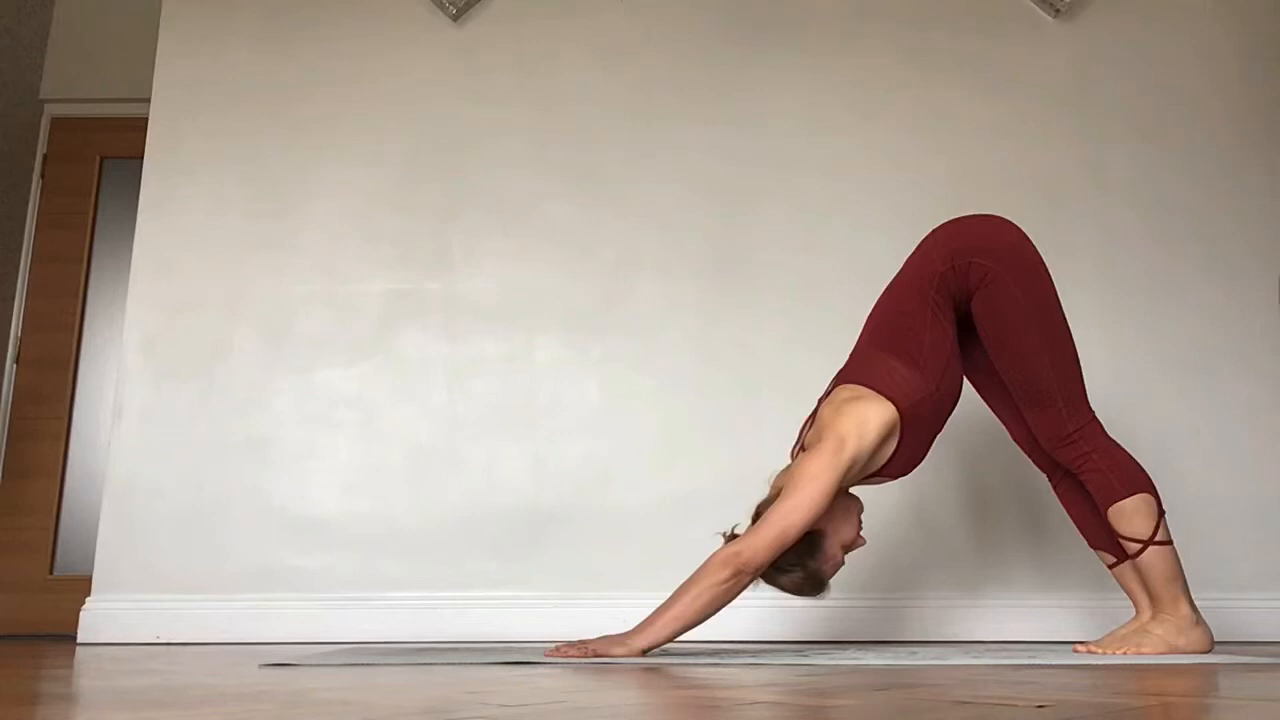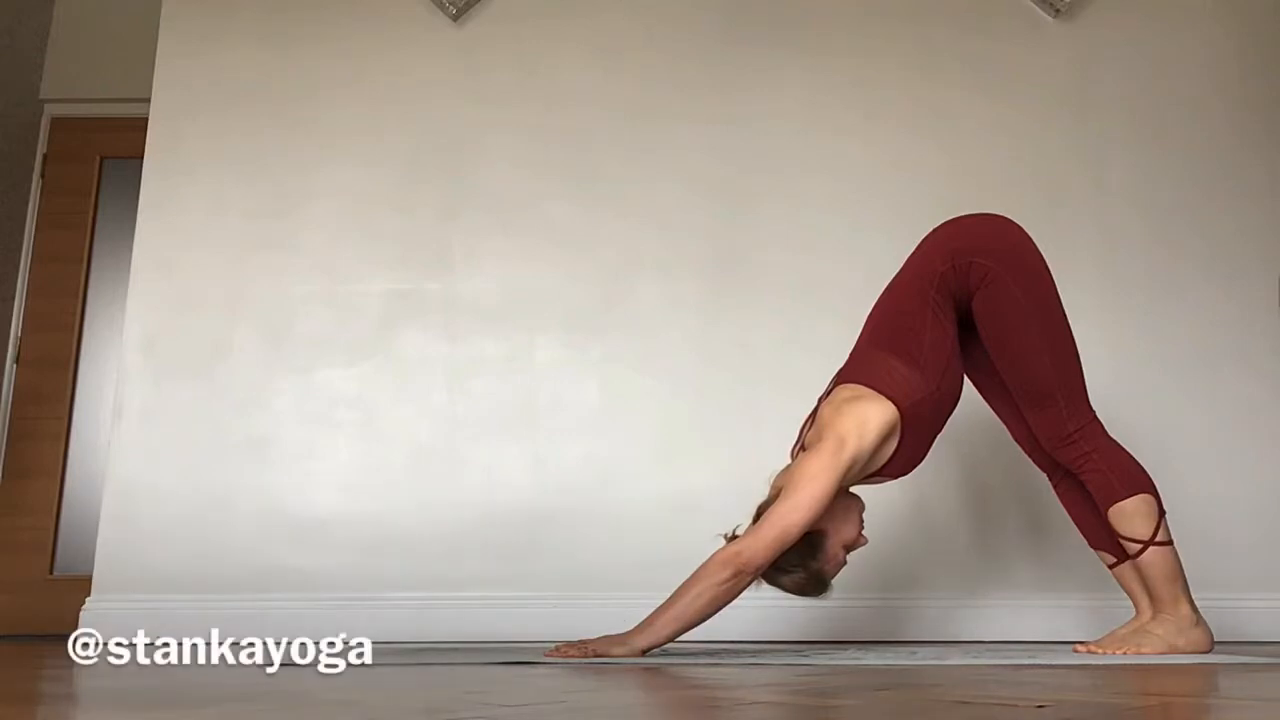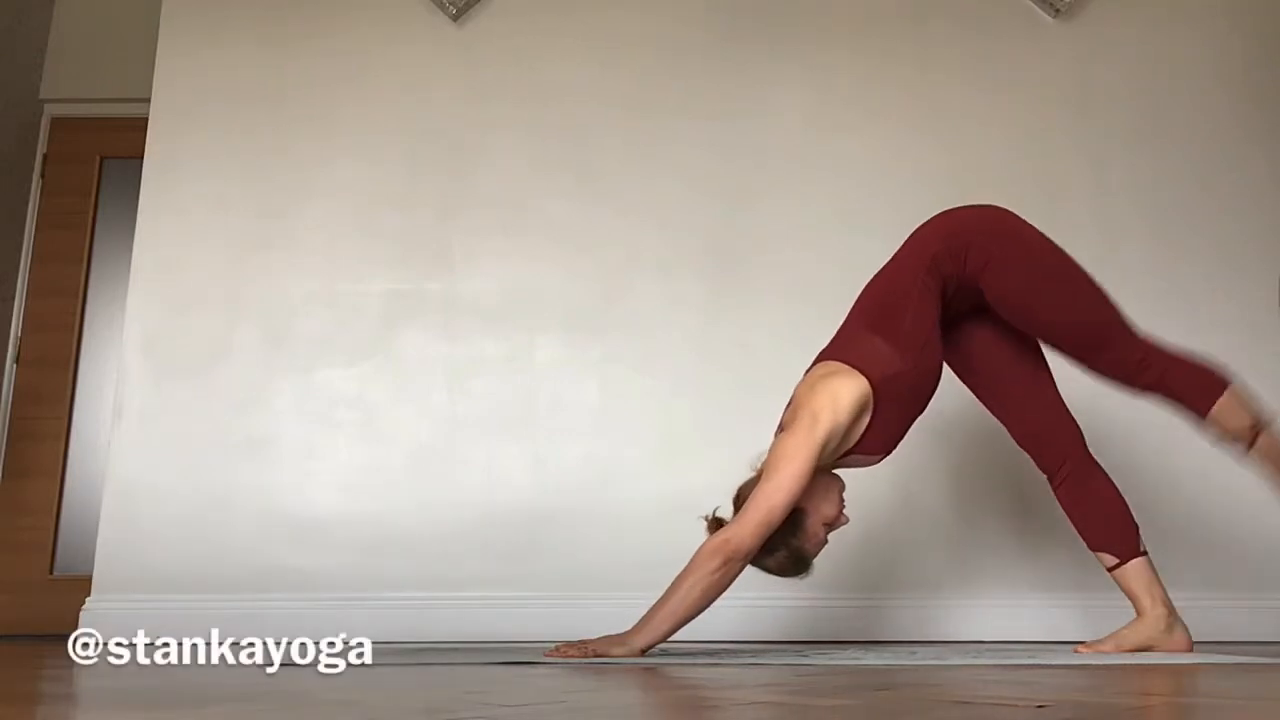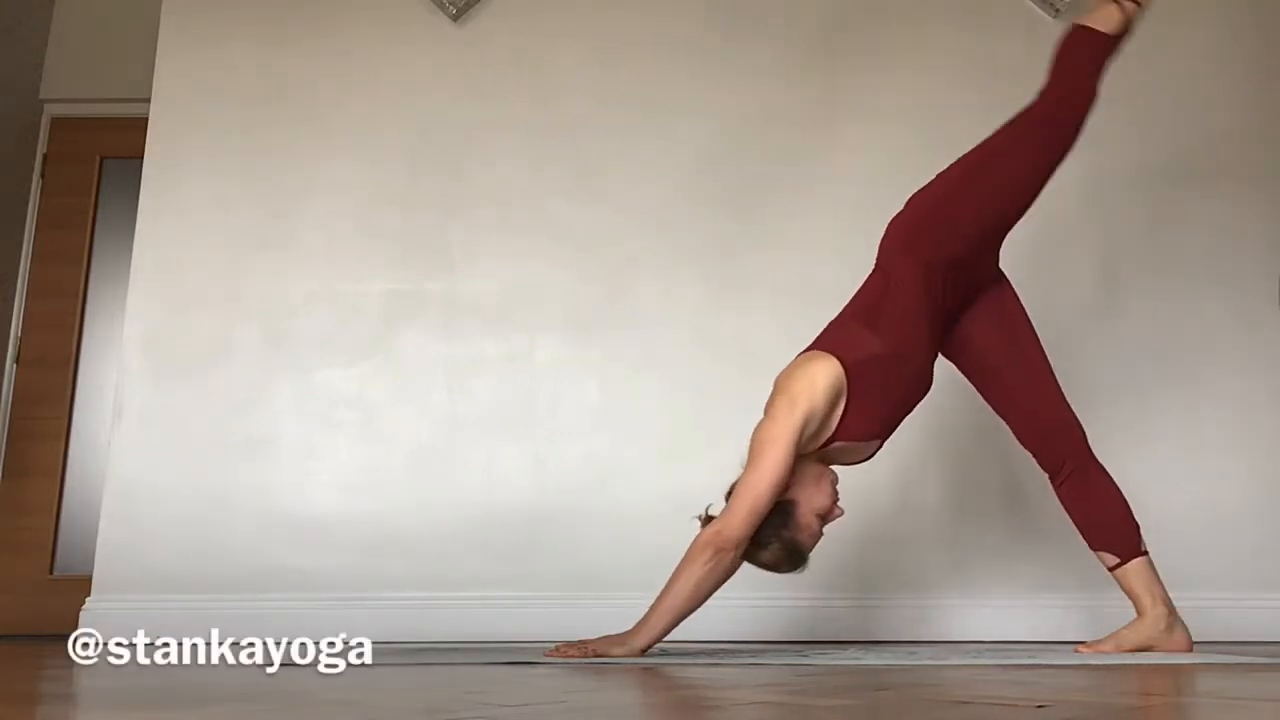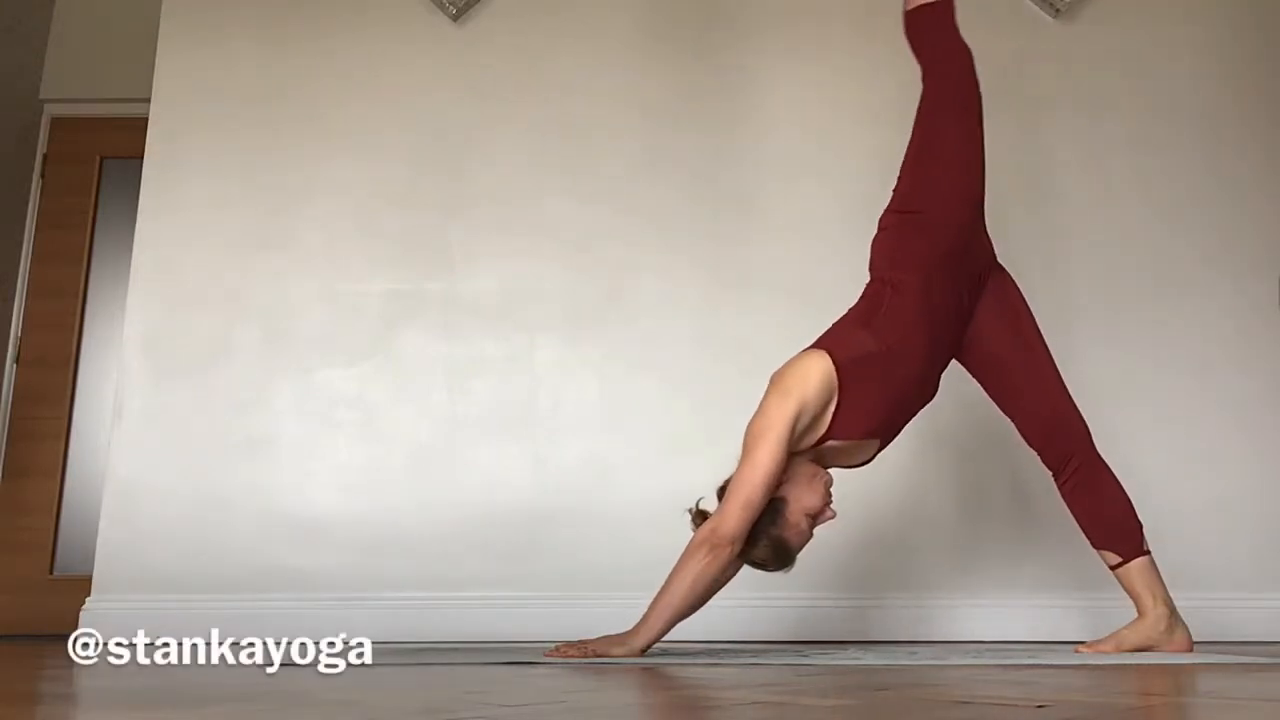
dt=0.7s
person 1, frame 1
left shoulder: (833, 457)
right shoulder: (819, 468)
left elbow: (738, 560)
right elbow: (741, 561)
left wrist: (633, 641)
right wrist: (637, 639)
left hip: (978, 260)
right hip: (960, 293)
left knee: (1070, 435)
right knee: (1054, 453)
left ankle: (1179, 616)
right ankle: (1152, 613)
person 1, frame 2
left shoulder: (832, 456)
right shoulder: (815, 470)
left elbow: (739, 560)
right elbow: (742, 562)
left wrist: (634, 641)
right wrist: (637, 639)
left hip: (978, 258)
right hip: (959, 288)
left knee: (1070, 436)
right knee: (1054, 453)
left ankle: (1179, 616)
right ankle: (1151, 612)
person 1, frame 3
left shoulder: (813, 431)
right shoulder: (807, 452)
left elbow: (728, 548)
right elbow: (730, 551)
left wrist: (636, 639)
right wrist: (637, 639)
left hip: (967, 251)
right hip: (952, 298)
left knee: (1126, 358)
right knee: (1059, 451)
right ankle: (1158, 618)
person 1, frame 4
left shoulder: (796, 418)
left elbow: (719, 539)
right elbow: (727, 547)
left wrist: (637, 639)
left hip: (937, 253)
right hip: (946, 289)
left knee: (1054, 114)
right knee: (1058, 443)
right ankle: (1157, 617)
person 1, frame 5
left shoulder: (792, 408)
left elbow: (721, 539)
right elbow: (724, 543)
left wrist: (636, 638)
left hip: (933, 256)
right hip: (949, 293)
right knee: (1065, 446)
